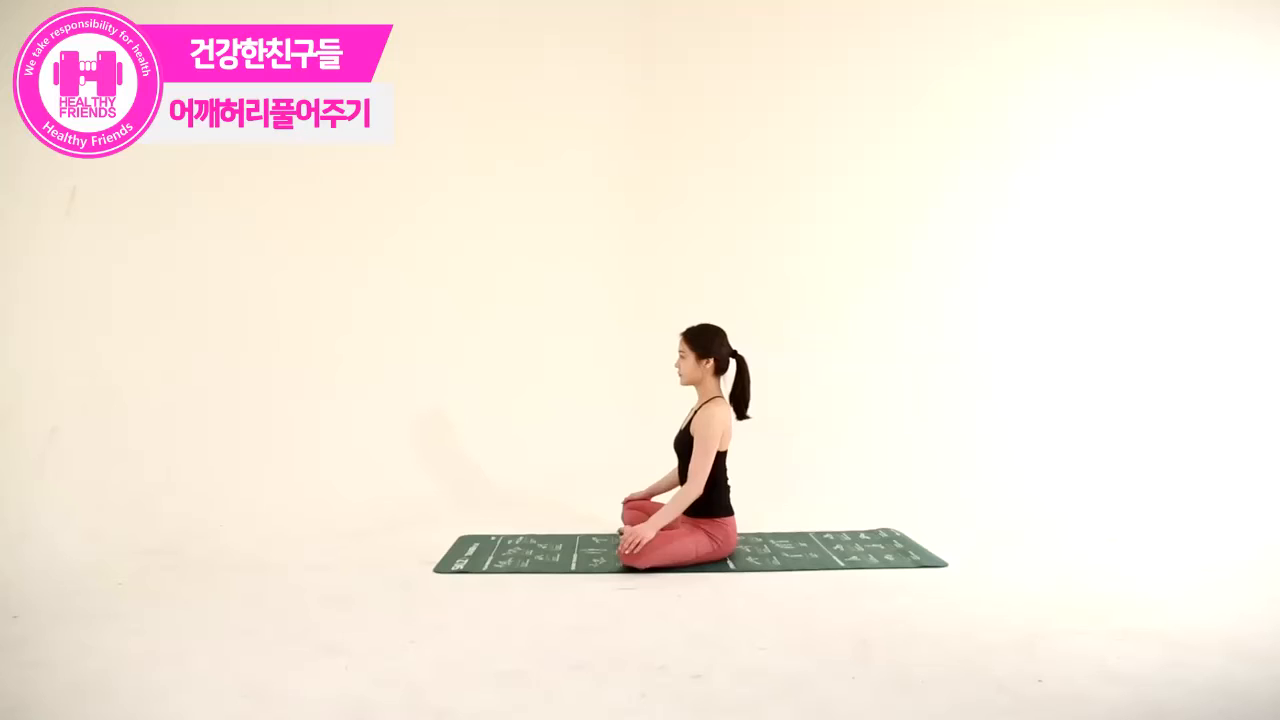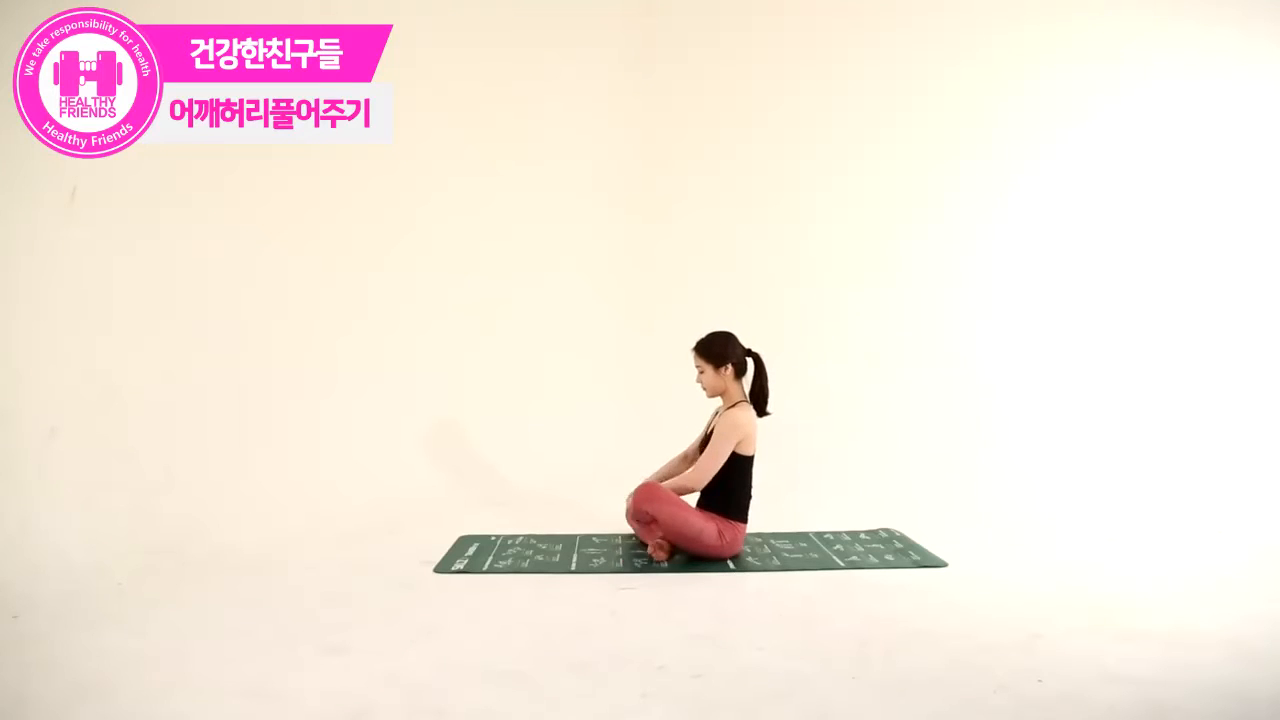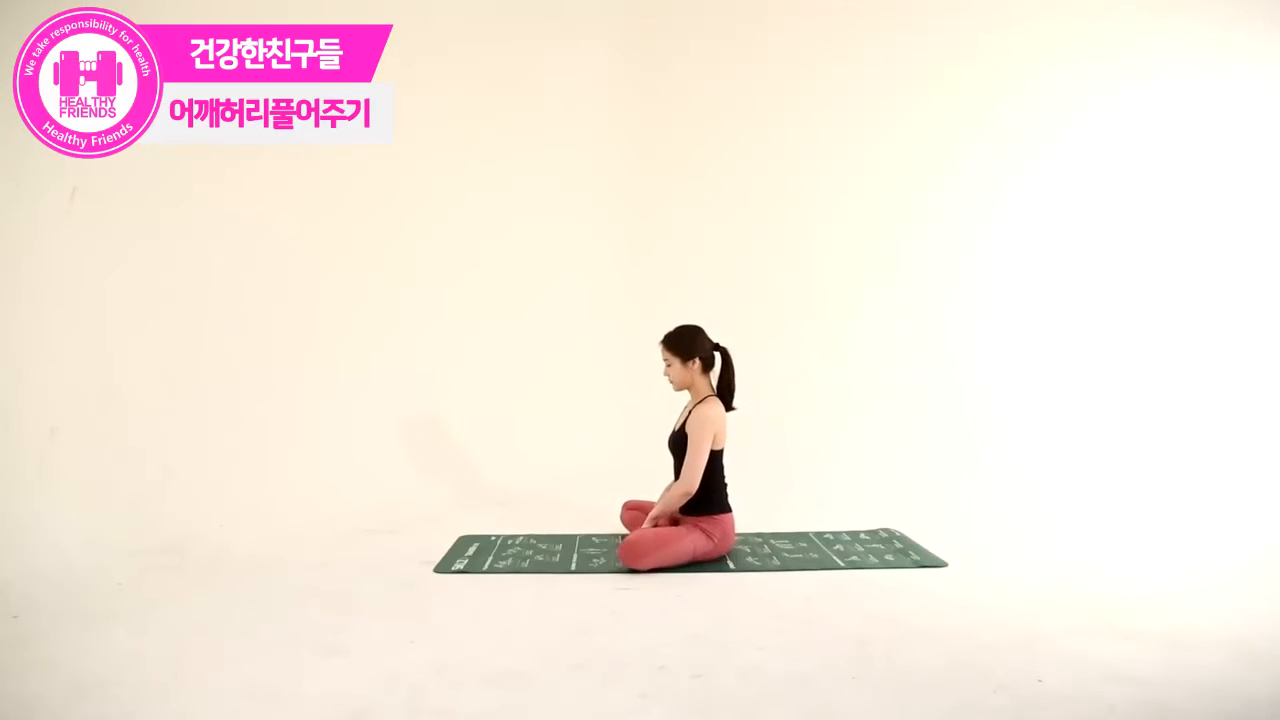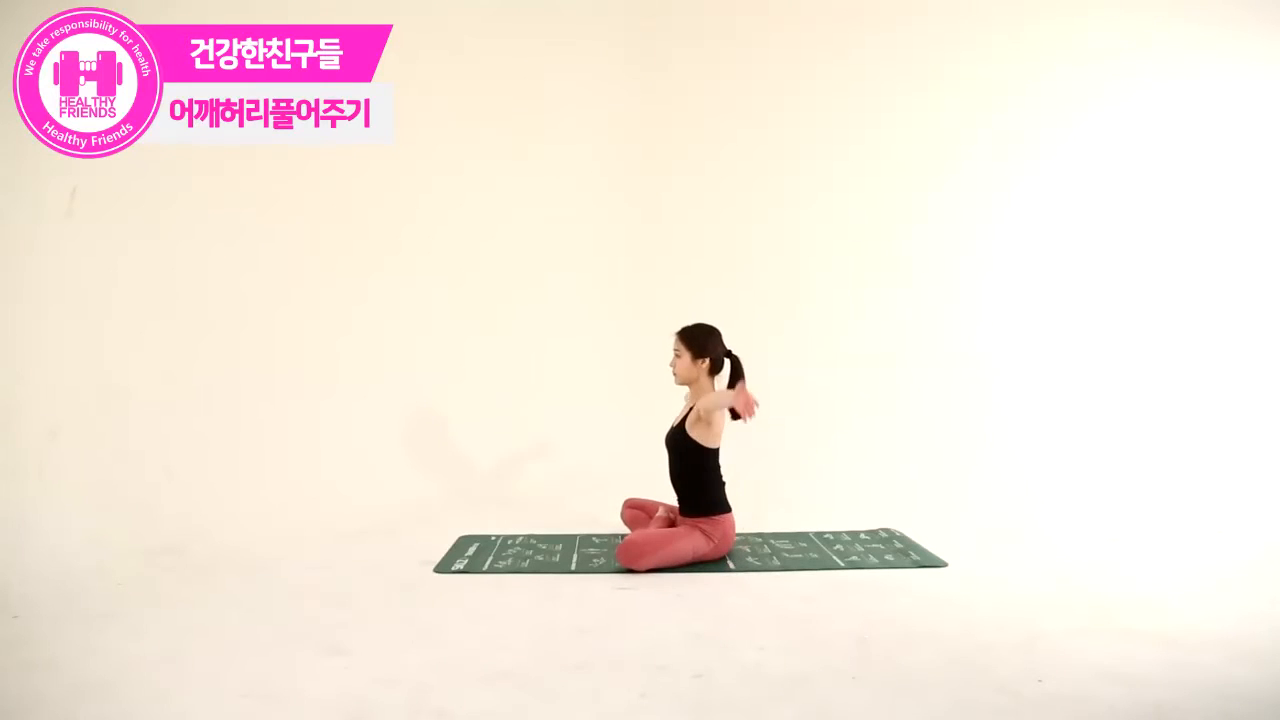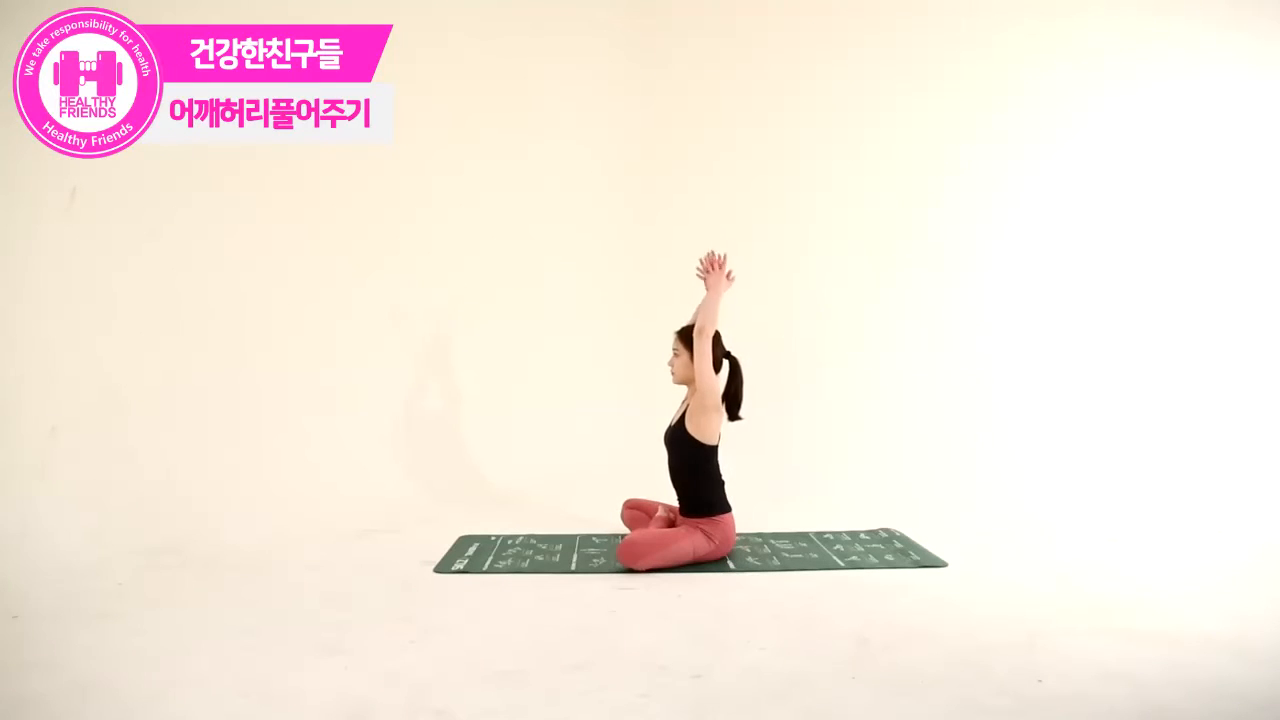
dt=1s
person 1, frame 1
left shoulder: (713, 413)
right shoulder: (704, 408)
left elbow: (696, 485)
left wrist: (652, 526)
right wrist: (648, 492)
left hip: (713, 531)
right hip: (695, 519)
left knee: (631, 552)
right knee: (632, 509)
person 1, frame 2
left shoulder: (737, 418)
right shoulder: (725, 412)
left elbow: (695, 481)
right elbow: (688, 457)
left wrist: (655, 488)
right wrist: (648, 484)
left hip: (723, 533)
right hip: (709, 522)
left knee: (645, 496)
right knee: (637, 509)
left ankle: (658, 537)
person 1, frame 3
left shoulder: (707, 413)
right shoulder: (696, 406)
left elbow: (688, 485)
left wrist: (655, 514)
right wrist: (660, 509)
left hip: (711, 528)
right hip: (692, 517)
left knee: (631, 552)
right knee: (630, 509)
person 1, frame 4
left shoulder: (709, 411)
right shoulder: (695, 402)
left elbow: (712, 403)
left wrist: (732, 398)
left hip: (711, 528)
right hip: (691, 516)
left knee: (629, 552)
right knee: (631, 507)
person 1, frame 5
left shoulder: (708, 403)
right shoulder: (693, 398)
left elbow: (703, 336)
right elbow: (697, 333)
left wrist: (717, 290)
right wrist: (711, 293)
left hip: (712, 529)
right hip: (692, 517)
left knee: (629, 552)
right knee: (631, 508)
